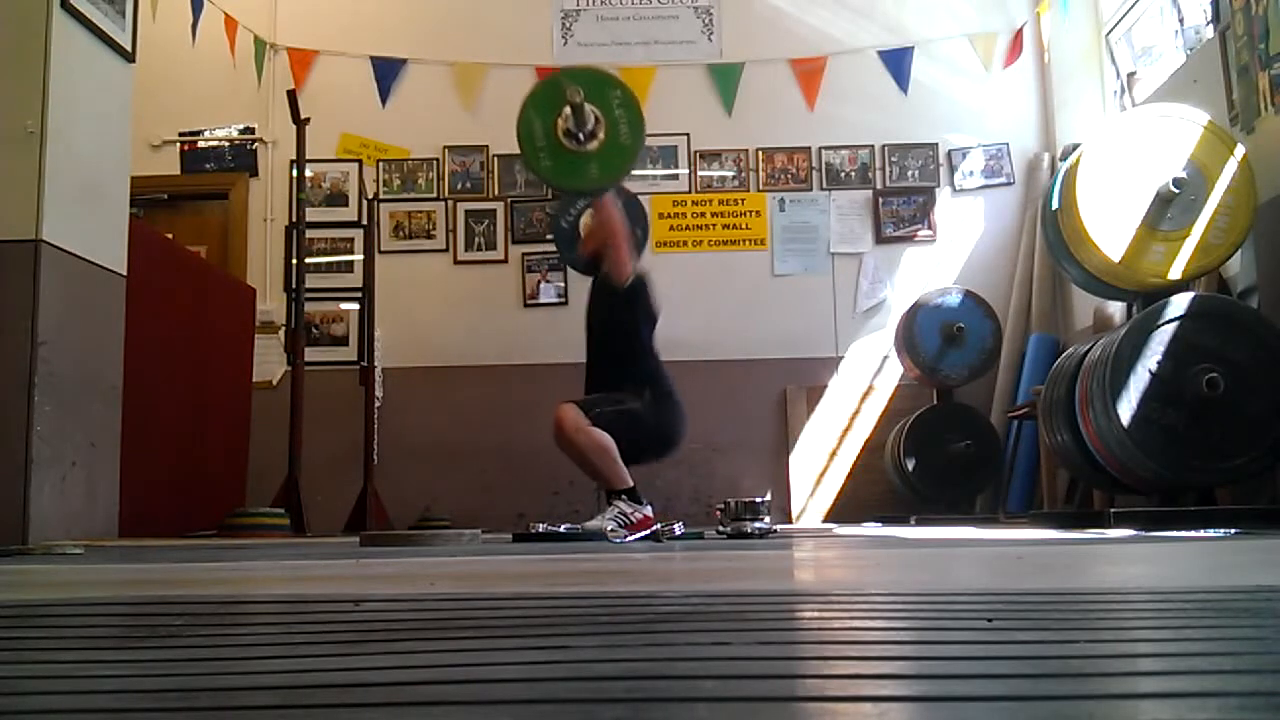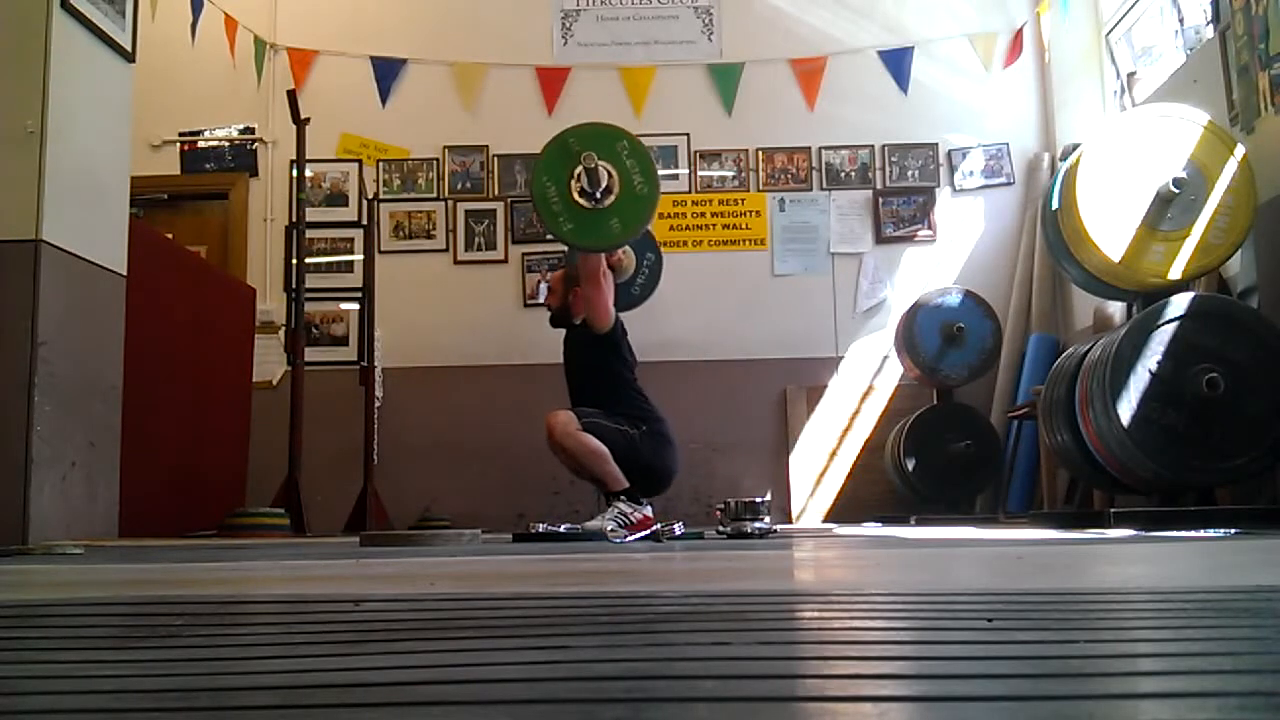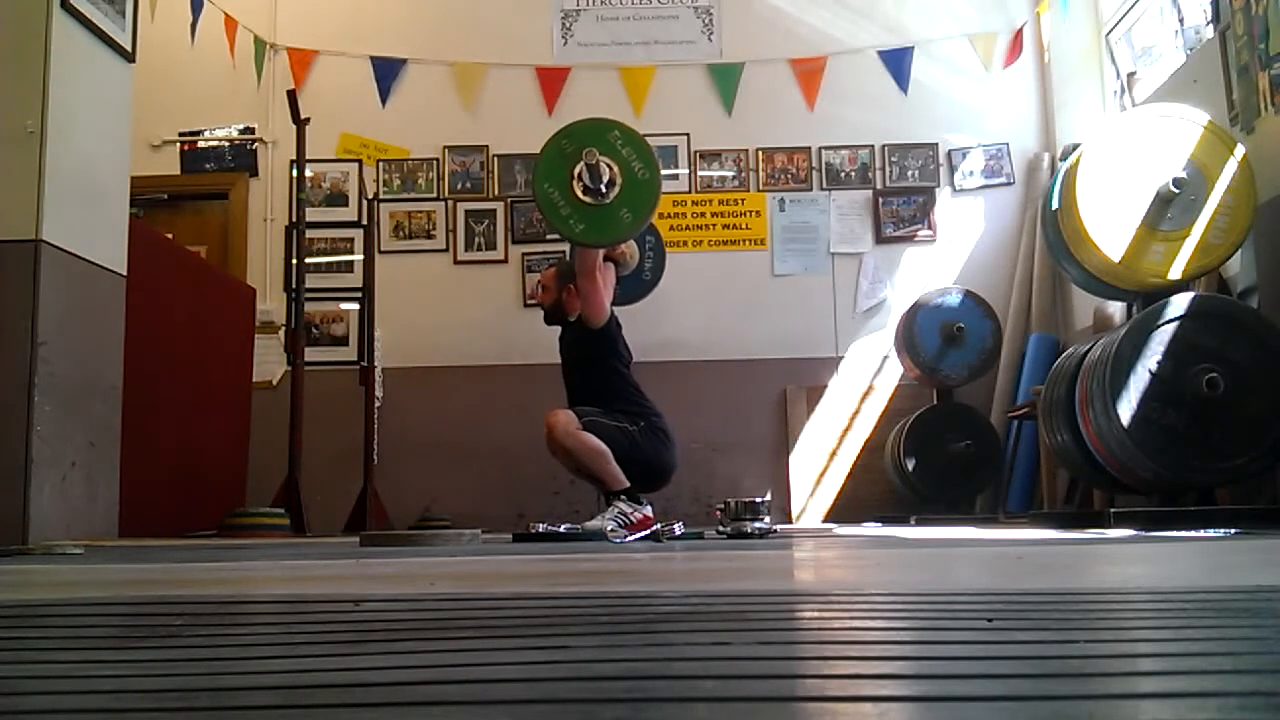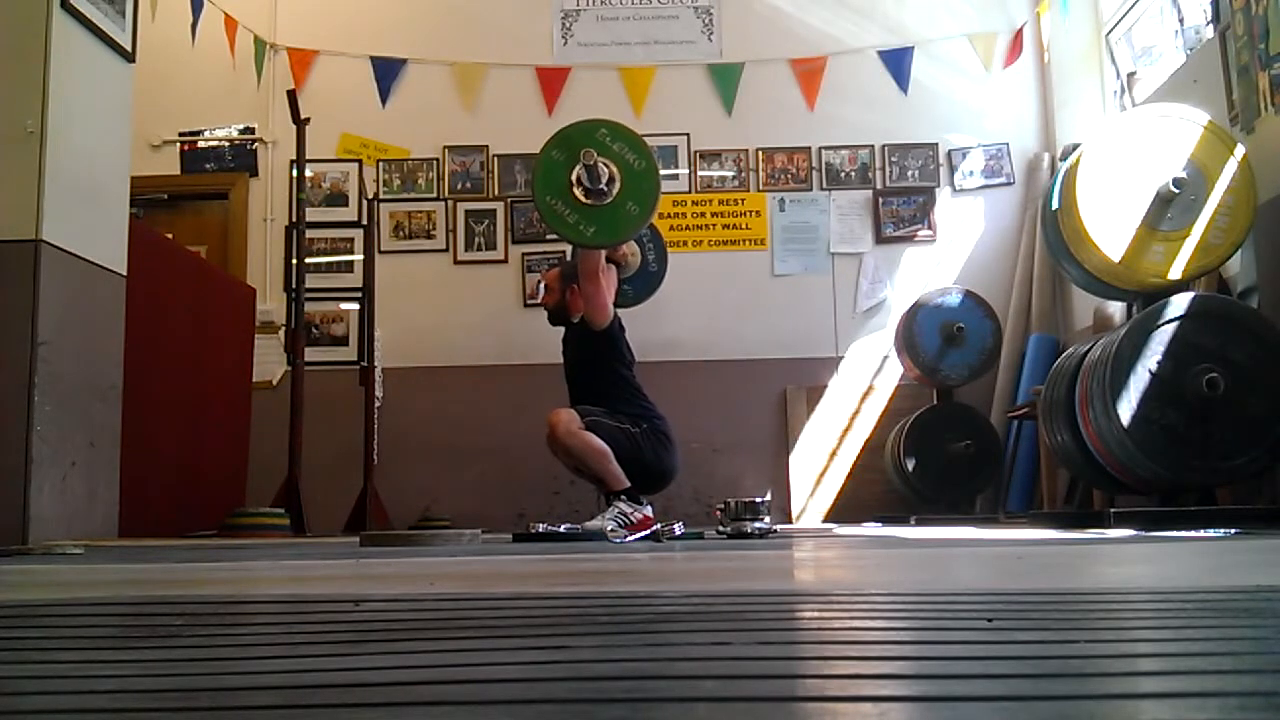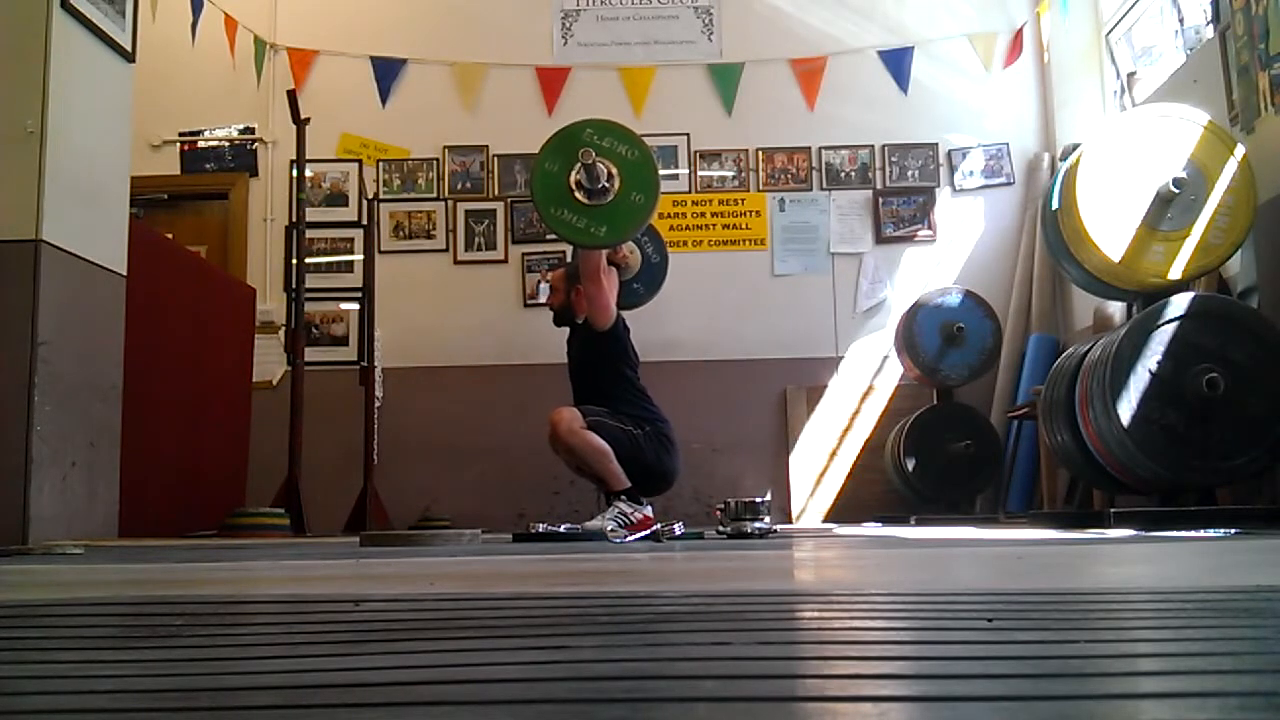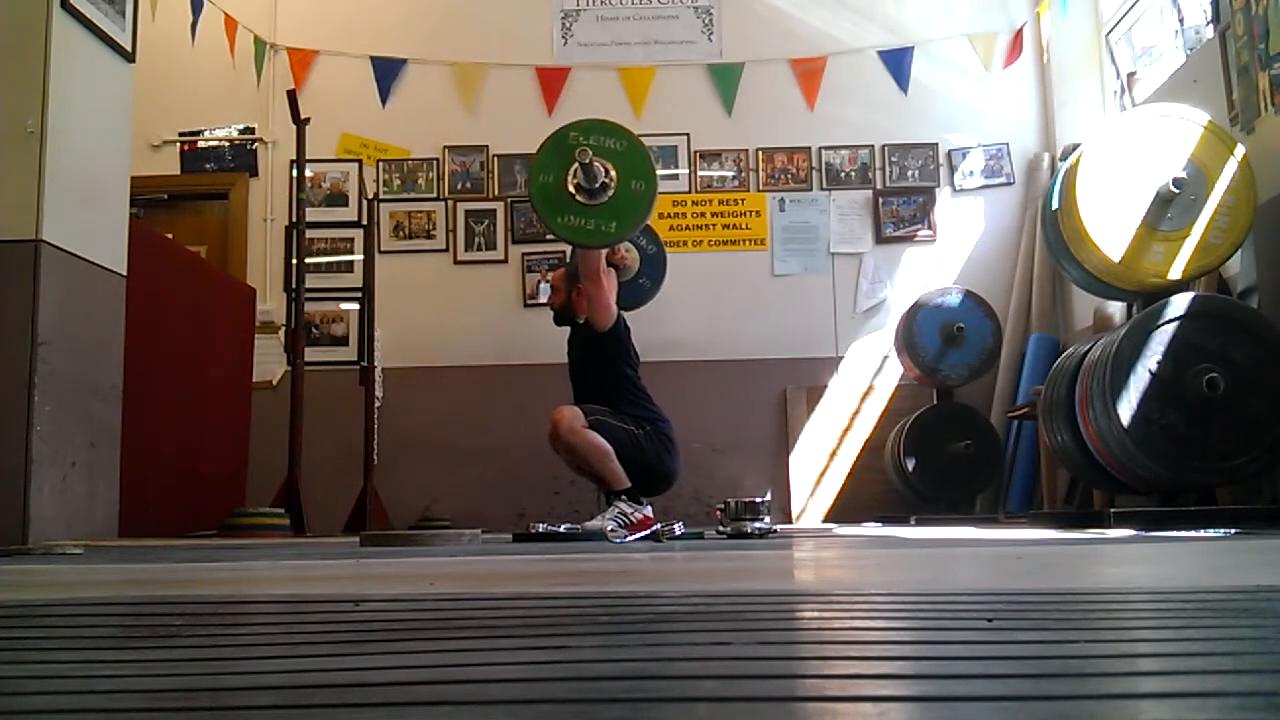
dt=0.3s
person 1, frame 1
left shoulder: (626, 283)
right shoulder: (611, 286)
left elbow: (615, 233)
right elbow: (606, 233)
right wrist: (601, 207)
left hip: (654, 415)
right hip: (644, 415)
left knee: (569, 419)
right knee: (569, 427)
left ankle: (631, 506)
right ankle: (626, 502)
person 1, frame 2
left shoulder: (599, 329)
right shoulder: (584, 331)
left elbow: (593, 279)
right elbow: (601, 279)
left hip: (649, 450)
right hip: (639, 447)
left knee: (560, 424)
right knee: (560, 436)
left ankle: (631, 507)
right ankle: (626, 504)
person 1, frame 3
left shoulder: (593, 325)
right shoulder: (577, 328)
left elbow: (589, 273)
right elbow: (601, 276)
left hip: (649, 447)
right hip: (639, 447)
left knee: (560, 424)
right knee: (558, 438)
left ankle: (632, 507)
right ankle: (626, 502)
person 1, frame 4
left shoulder: (596, 326)
right shoulder: (581, 329)
left elbow: (593, 275)
right elbow: (604, 280)
left hip: (651, 449)
right hip: (640, 450)
left knee: (562, 423)
right knee: (559, 438)
left ankle: (631, 505)
right ankle: (626, 503)
person 1, frame 5
left shoulder: (601, 326)
right shoulder: (584, 330)
left elbow: (593, 275)
right elbow: (605, 278)
left hip: (653, 452)
right hip: (642, 452)
left knee: (564, 422)
right knee: (562, 437)
left ankle: (631, 506)
right ankle: (626, 502)
person 1, frame 6
left shoulder: (602, 327)
right shoulder: (585, 330)
left elbow: (593, 275)
right elbow: (602, 278)
right wrist: (610, 260)
left hip: (654, 451)
right hip: (642, 451)
left knee: (565, 420)
right knee: (563, 436)
left ankle: (631, 505)
right ankle: (626, 502)
